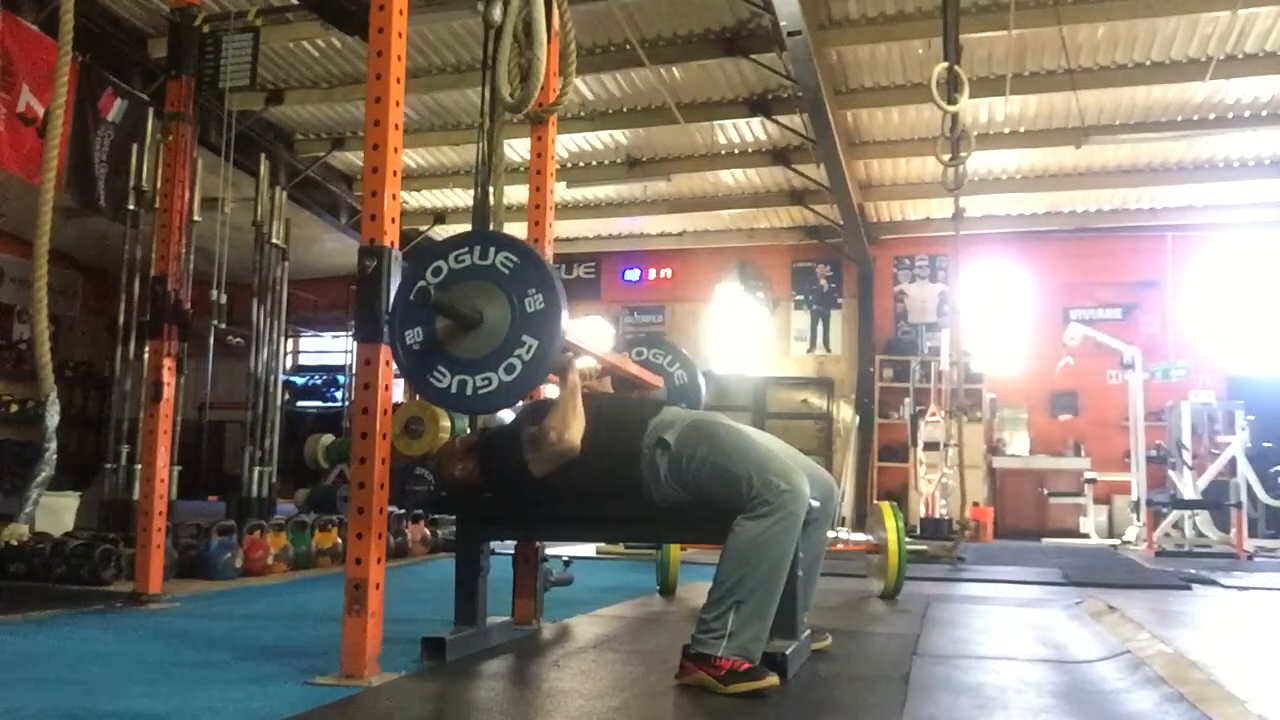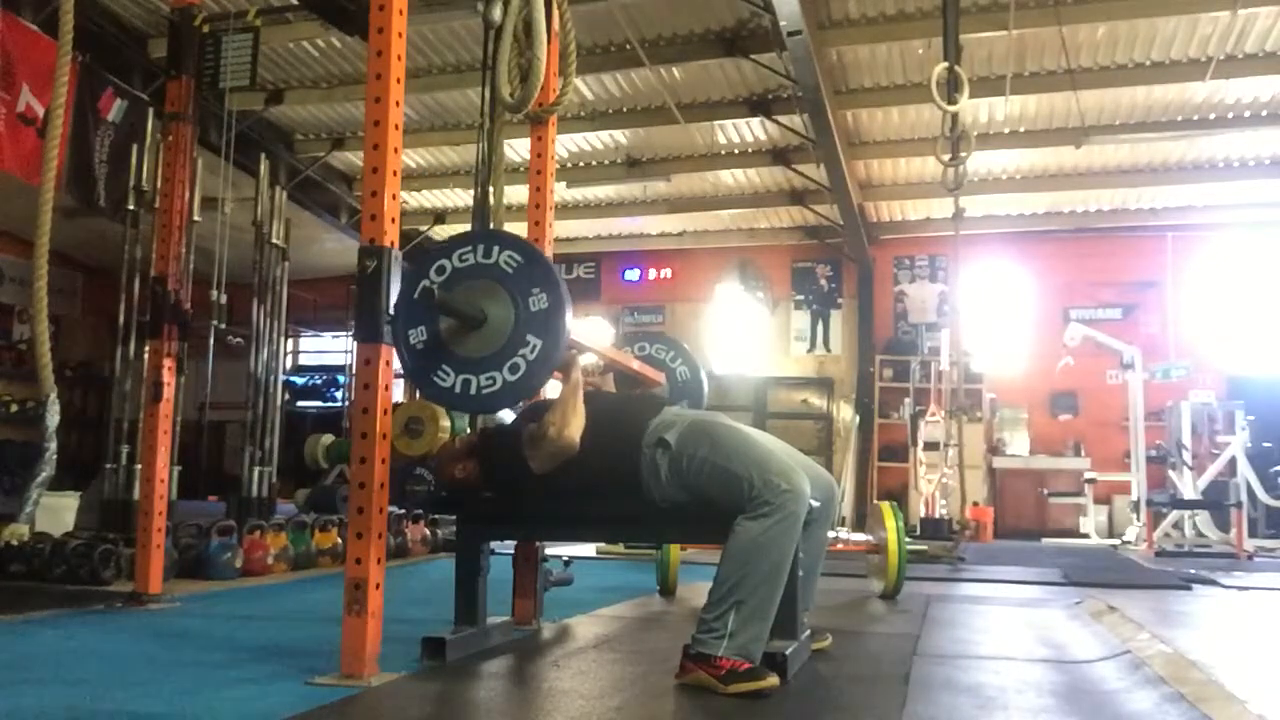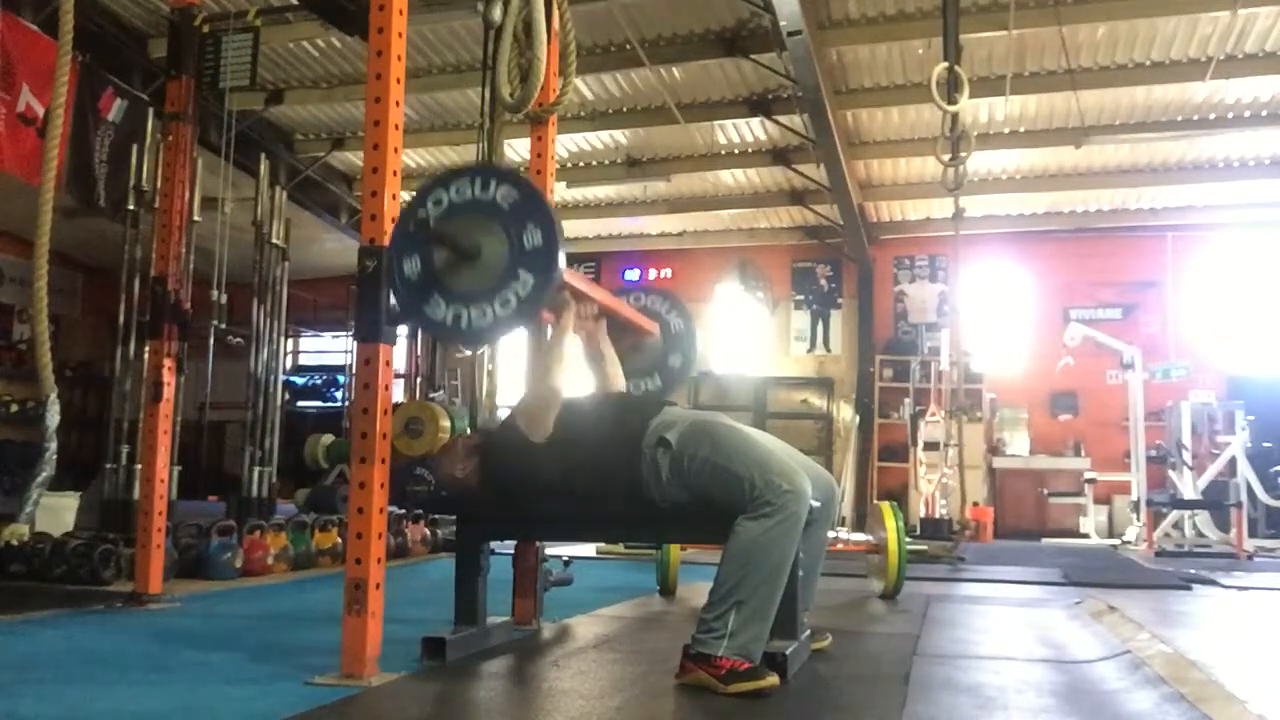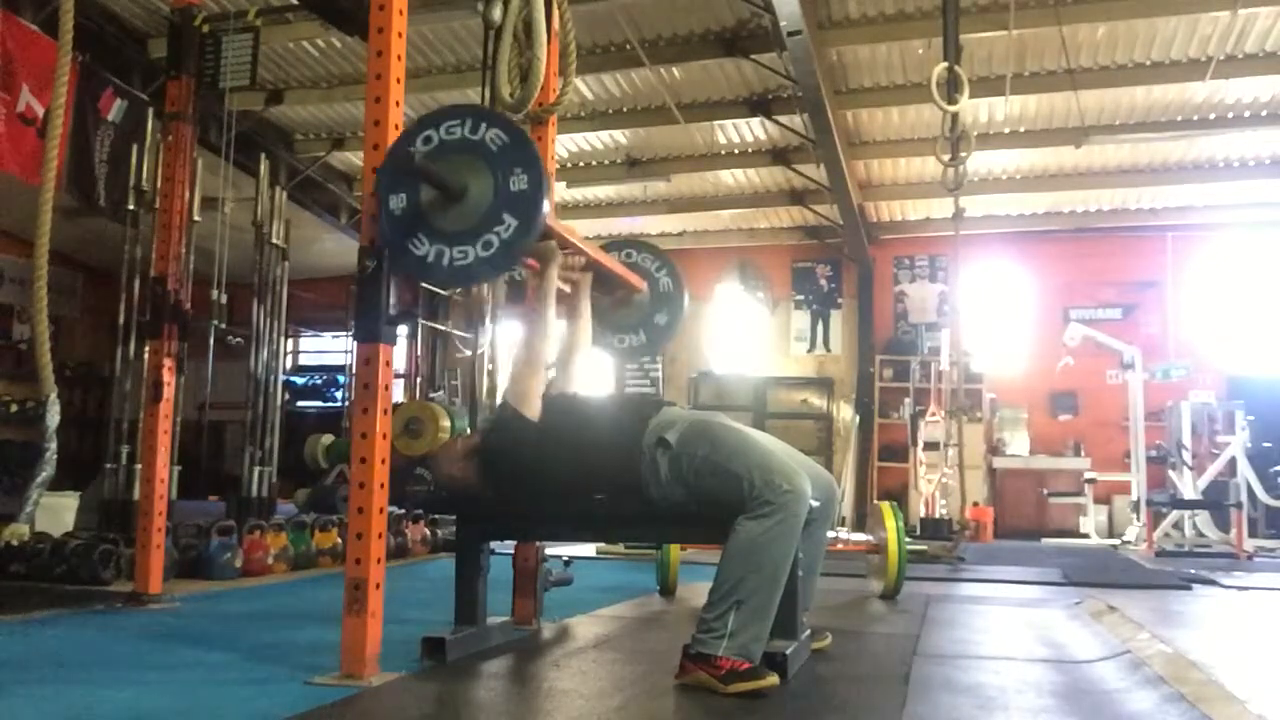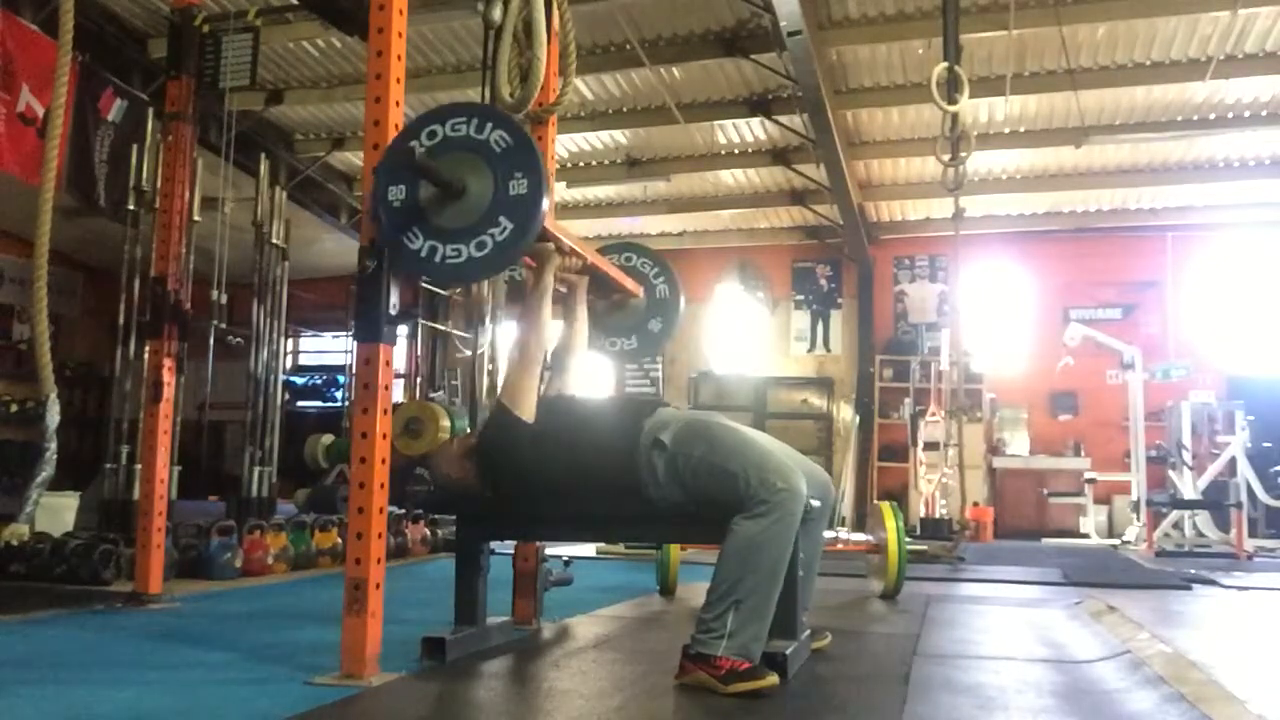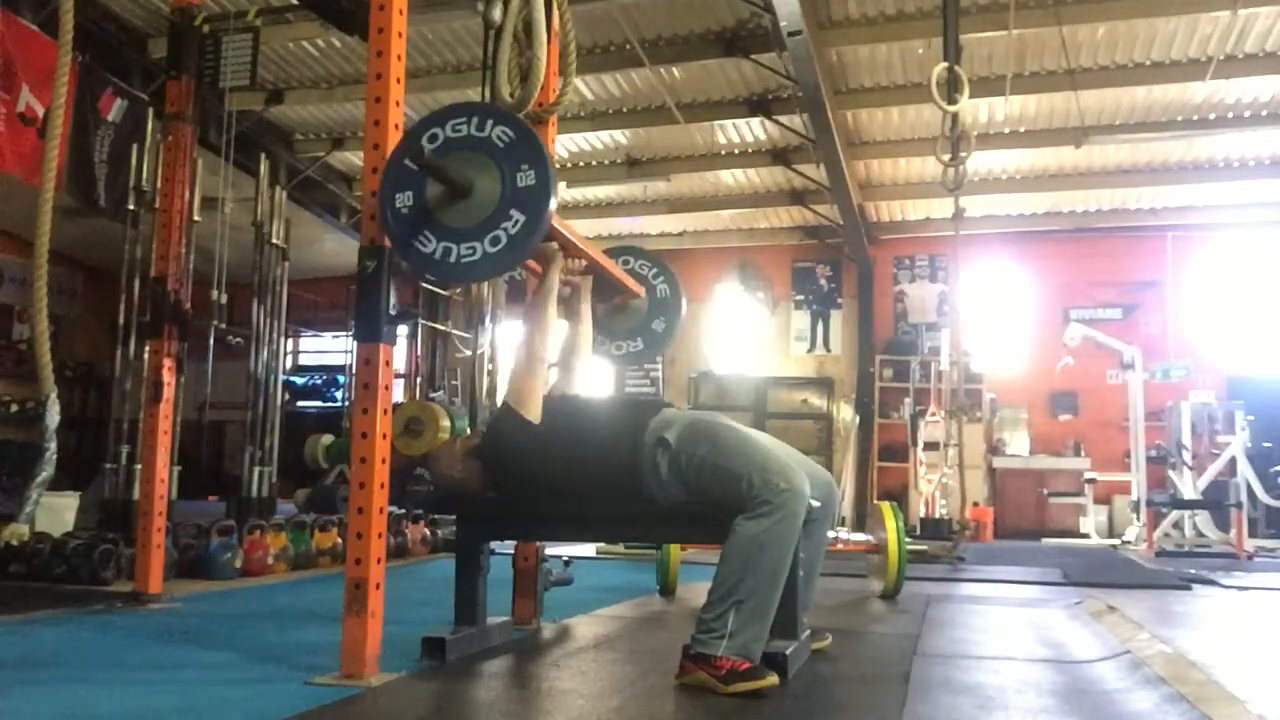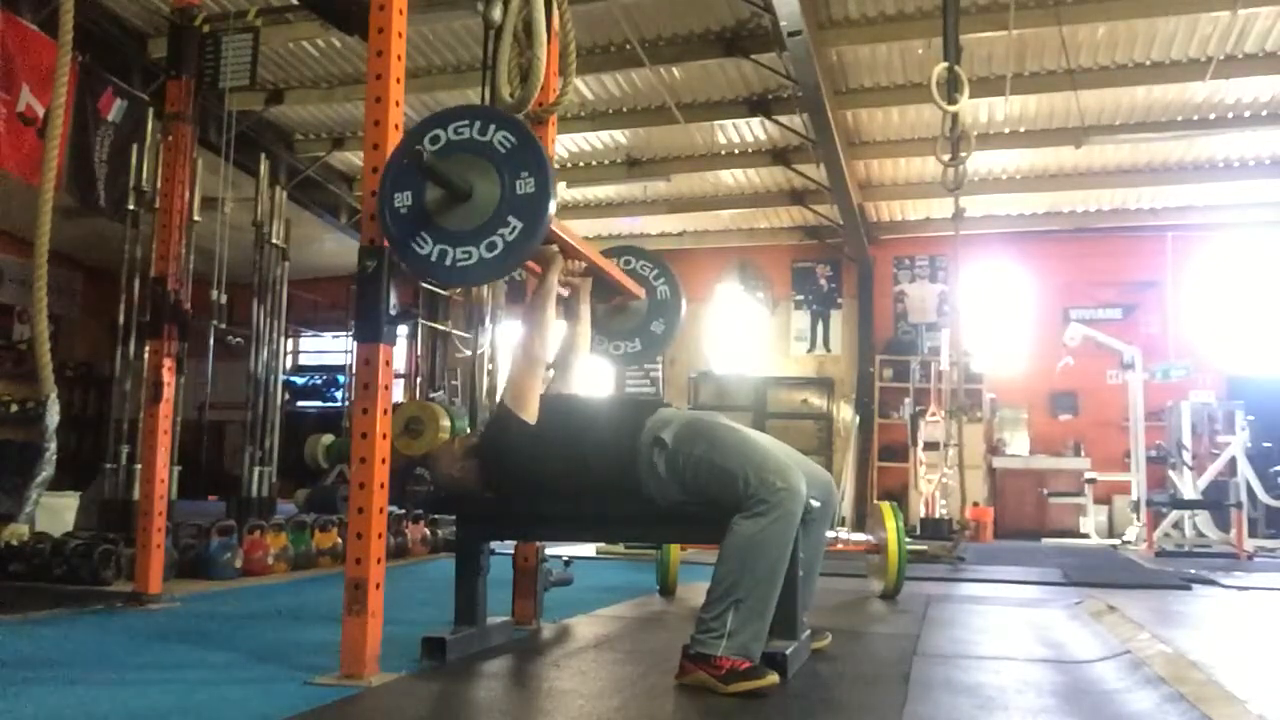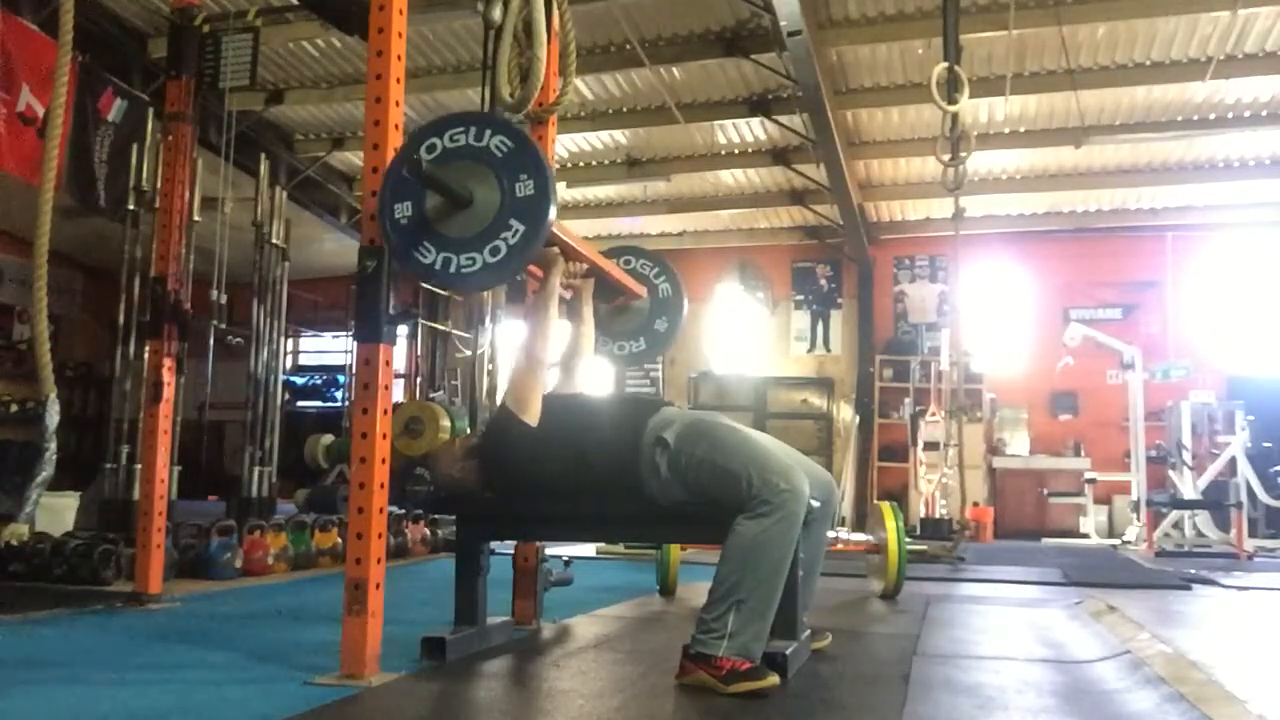
dt=0.3s
person 1, frame 1
left shoulder: (515, 440)
right shoulder: (501, 452)
right elbow: (564, 441)
left wrist: (602, 391)
right wrist: (569, 379)
left knee: (817, 490)
right knee: (782, 492)
left ankle: (780, 620)
right ankle: (717, 653)
person 1, frame 2
left shoulder: (510, 443)
right shoulder: (500, 455)
right elbow: (563, 440)
left wrist: (605, 389)
right wrist: (571, 376)
left knee: (818, 490)
right knee: (783, 492)
right ankle: (717, 654)
person 1, frame 3
left shoulder: (511, 450)
right shoulder: (504, 457)
left elbow: (612, 404)
right elbow: (548, 388)
left wrist: (598, 338)
right wrist: (563, 319)
left knee: (817, 489)
right knee: (784, 490)
right ankle: (716, 652)
person 1, frame 4
left shoulder: (533, 432)
right shoulder: (505, 449)
left elbow: (569, 360)
right elbow: (533, 354)
left wrist: (582, 290)
right wrist: (548, 269)
left knee: (817, 490)
right knee: (784, 491)
left ankle: (779, 621)
right ankle: (716, 653)
person 1, frame 5
left shoulder: (531, 435)
right shoulder: (501, 450)
left elbow: (563, 363)
right elbow: (527, 354)
left wrist: (578, 292)
right wrist: (545, 271)
left knee: (814, 489)
right knee: (779, 490)
left ankle: (778, 622)
right ankle: (716, 653)
person 1, frame 6
left shoulder: (537, 432)
right shoulder: (506, 452)
left elbow: (571, 364)
right elbow: (535, 355)
left wrist: (581, 294)
right wrist: (551, 271)
left knee: (817, 490)
right knee: (782, 490)
left ankle: (779, 622)
right ankle: (715, 652)
person 1, frame 7
left shoulder: (532, 433)
right shoulder: (503, 449)
left elbow: (566, 365)
right elbow: (532, 355)
left wrist: (580, 294)
right wrist: (549, 272)
left knee: (816, 490)
right knee: (778, 489)
left ankle: (778, 622)
right ankle: (716, 652)
person 1, frame 8
left shoulder: (536, 431)
right shoulder: (503, 451)
left elbow: (572, 367)
right elbow: (534, 358)
left wrist: (582, 296)
right wrist: (551, 274)
left knee: (817, 489)
right knee: (782, 490)
left ankle: (777, 621)
right ankle: (716, 653)
